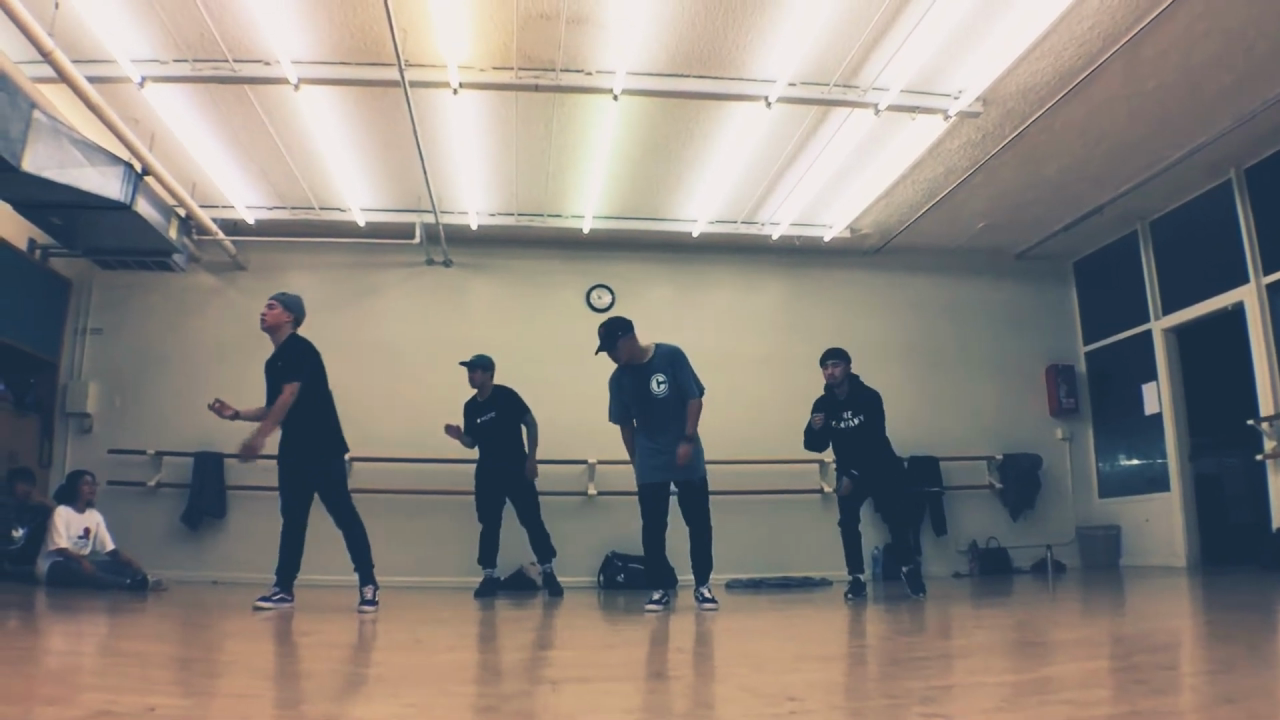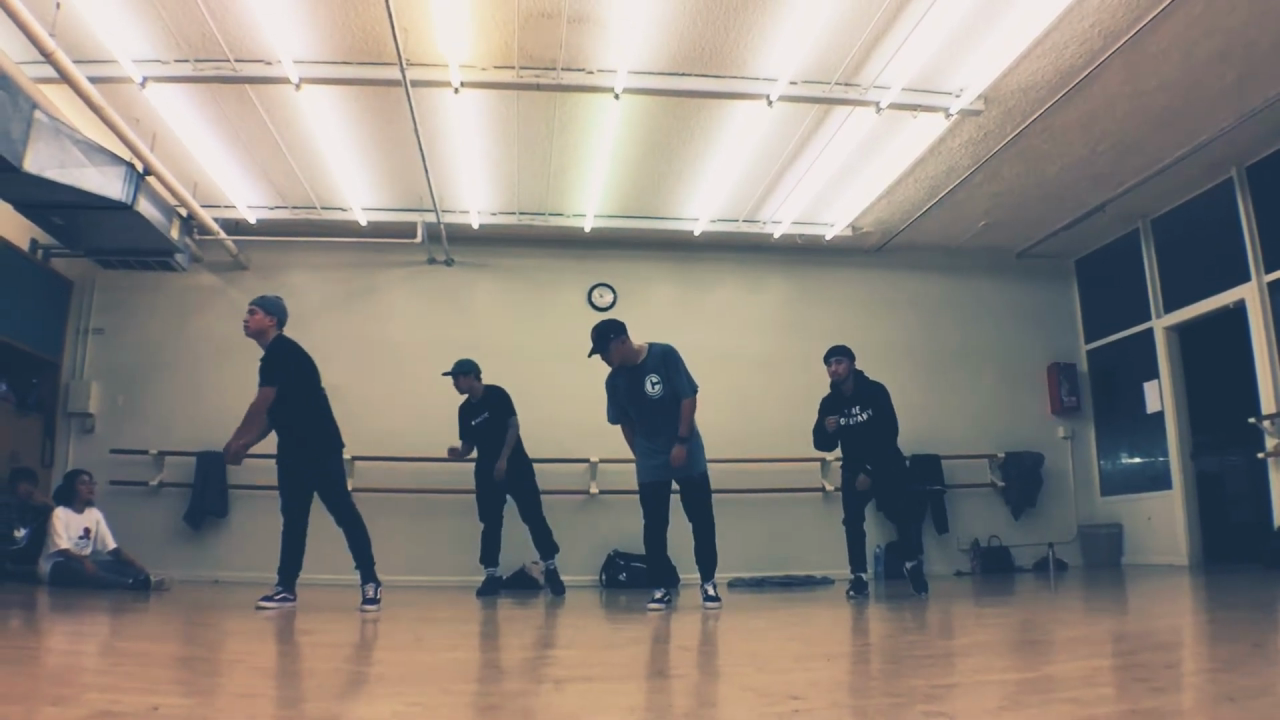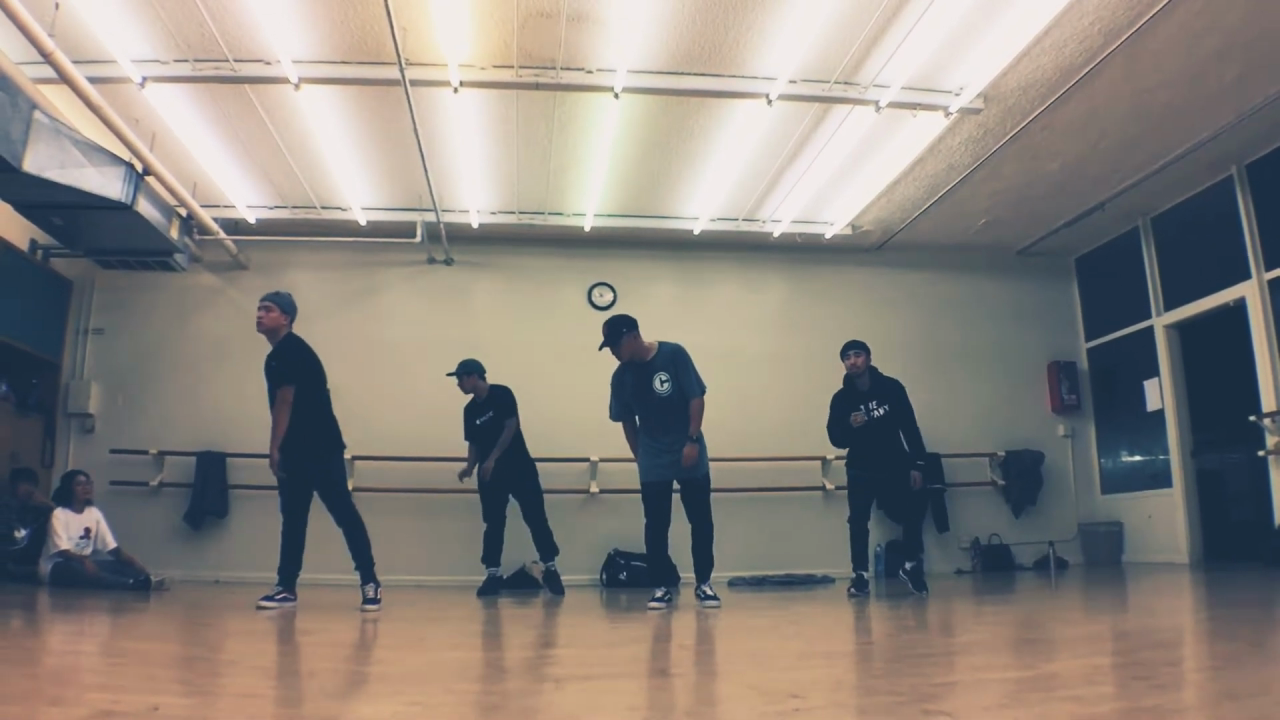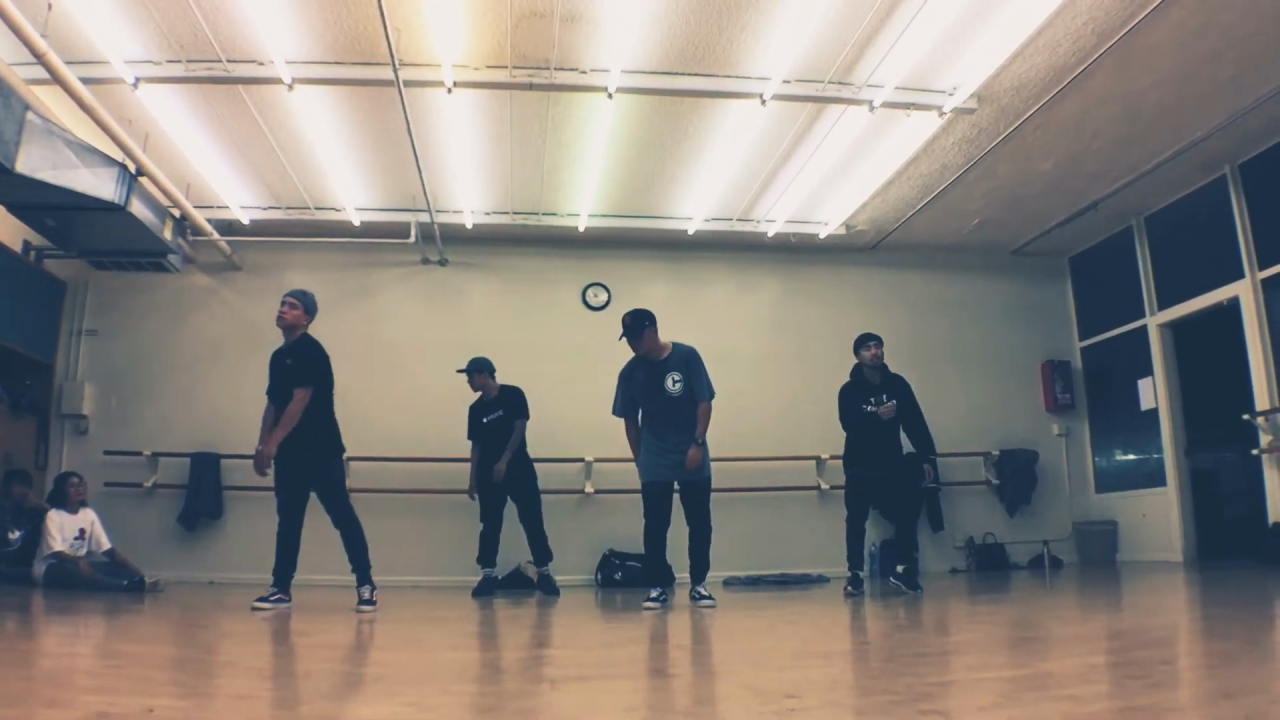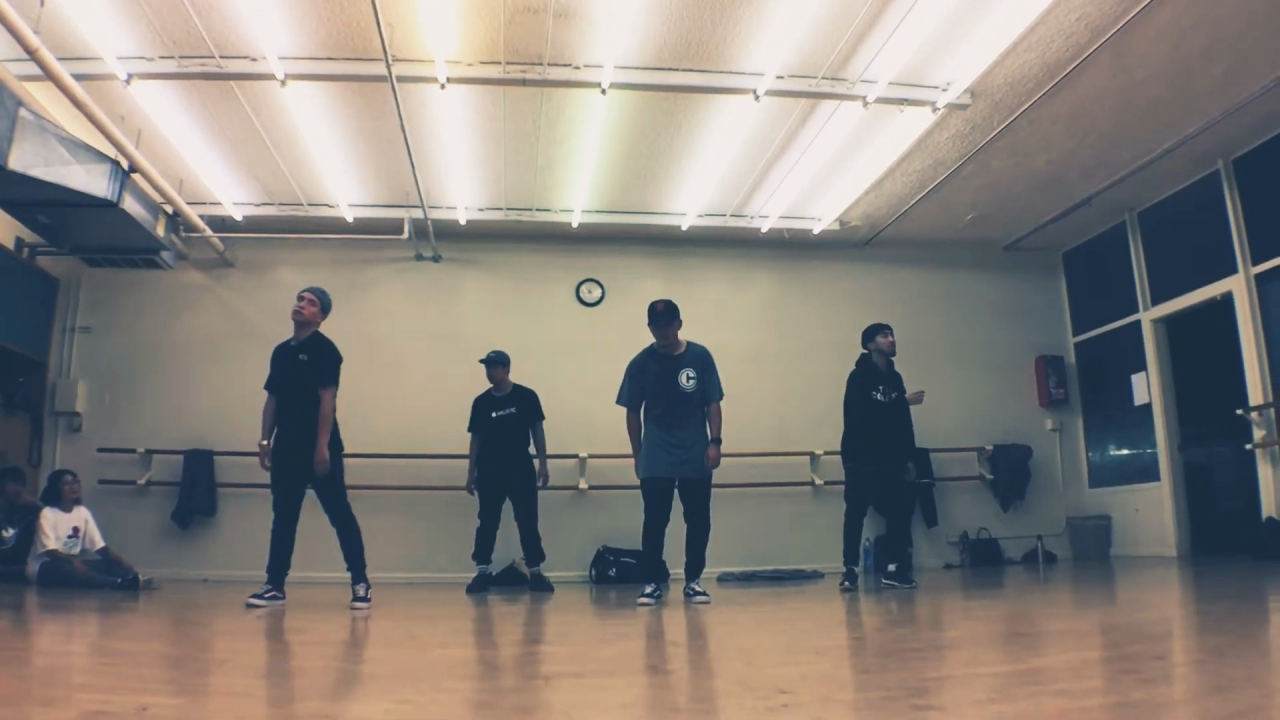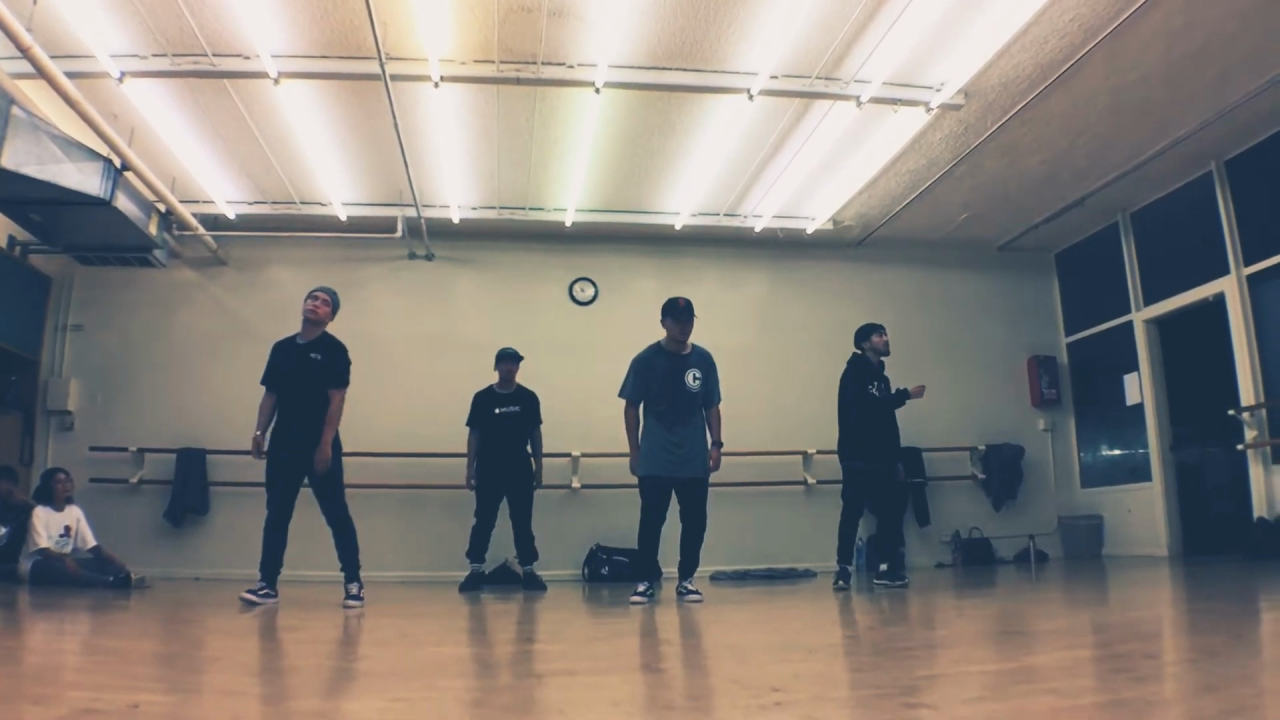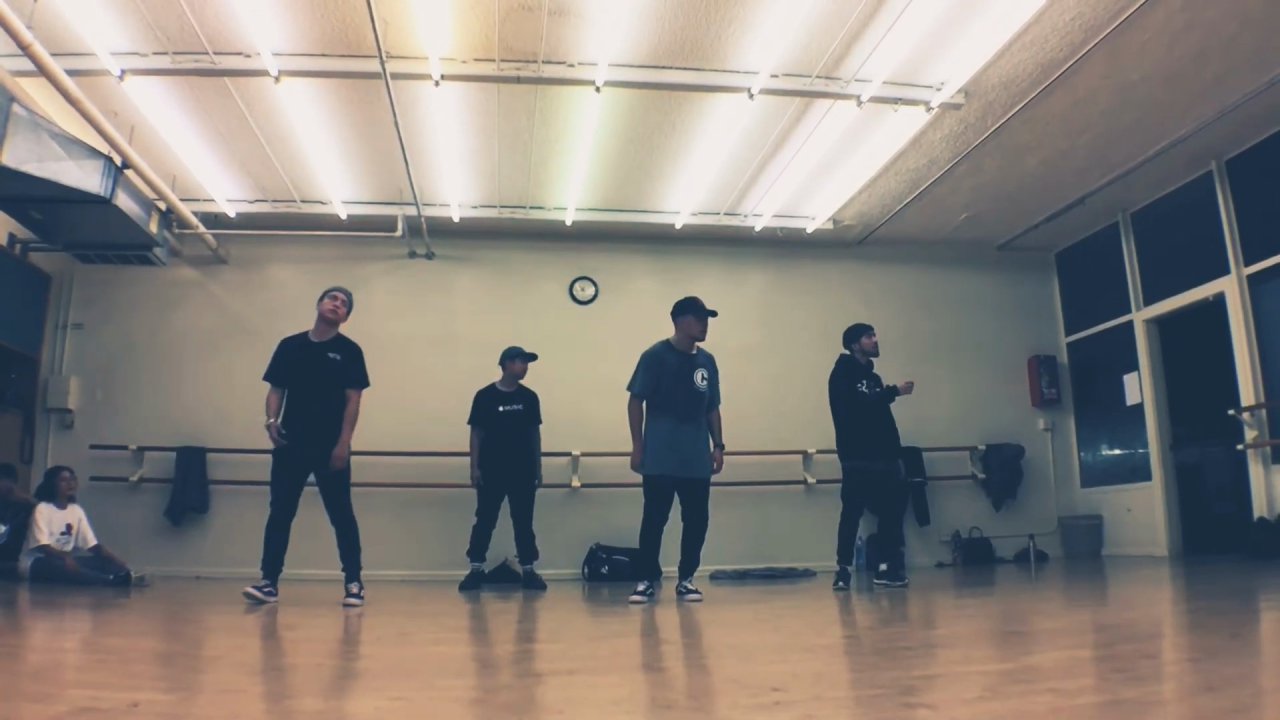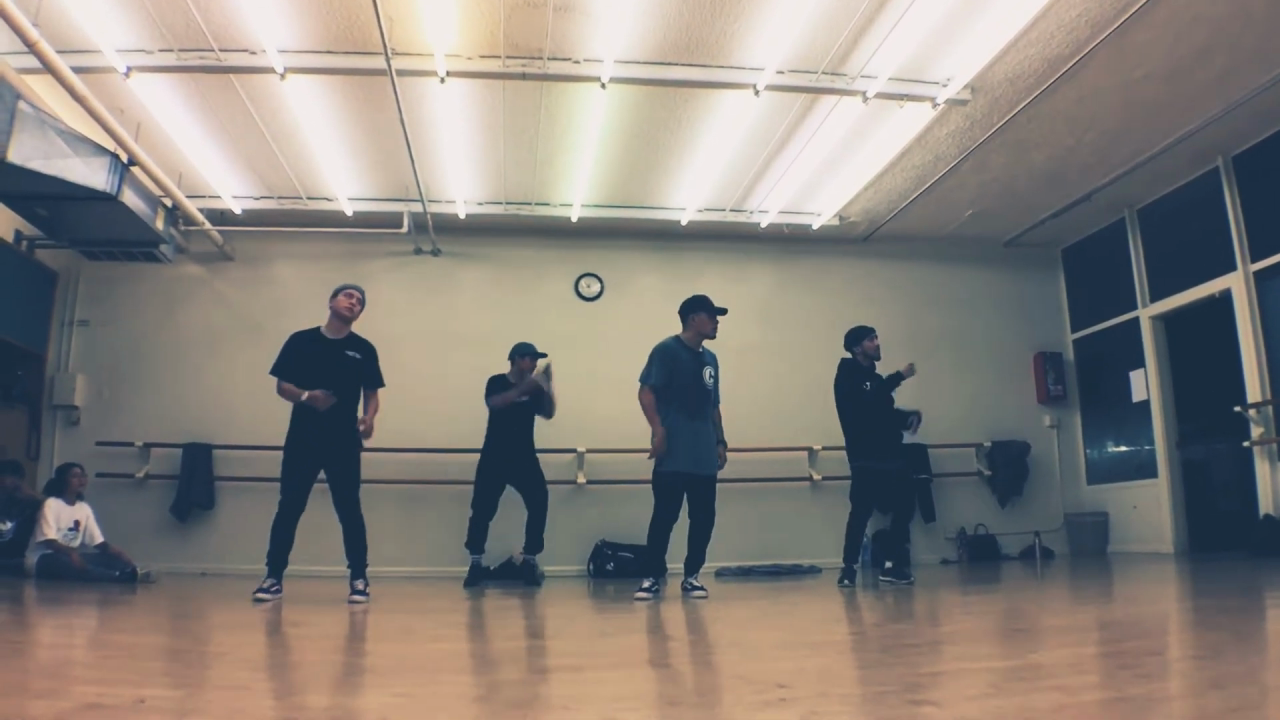
dt=0.4s
person 1, frame 1
left shoulder: (299, 349)
right shoulder: (275, 360)
left elbow: (289, 397)
left wrist: (258, 436)
right wrist: (236, 413)
left hip: (324, 448)
right hip: (294, 450)
left knee: (344, 514)
right knee: (293, 519)
left ankle: (368, 585)
right ankle: (283, 588)
person 1, frame 2
left shoulder: (283, 352)
right shoulder: (274, 356)
left elbow: (262, 406)
right elbow: (273, 413)
left wrist: (236, 441)
right wrist: (246, 444)
left hip: (320, 446)
right hip: (293, 449)
left knee: (344, 512)
right knee: (293, 519)
left ankle: (370, 582)
right ankle: (286, 588)
person 1, frame 3
left shoulder: (293, 350)
right shoulder: (276, 356)
left elbow: (284, 403)
left wrist: (274, 449)
right wrist: (280, 451)
left hip: (321, 447)
right hip: (294, 450)
left knee: (344, 513)
right knee: (292, 519)
left ankle: (370, 583)
right ankle: (286, 587)
person 1, frame 4
left shoulder: (310, 351)
right shoulder: (278, 356)
left elbow: (300, 401)
right elbow: (273, 404)
left wrist: (274, 443)
right wrist: (262, 445)
left hip: (321, 449)
right hip: (289, 451)
left knee: (342, 516)
right knee: (288, 520)
left ankle: (366, 585)
right ankle: (281, 588)
person 1, frame 5
left shoulder: (324, 349)
right shoulder: (280, 351)
left elbow: (327, 400)
right elbow: (272, 400)
left wrist: (323, 446)
right wrist: (265, 441)
left hip: (319, 449)
right hip: (286, 448)
left knee: (340, 514)
right knee: (283, 517)
left ankle: (360, 583)
right ankle: (275, 586)
person 1, frame 6
left shoulder: (334, 349)
right shoulder: (281, 349)
left elbow: (336, 400)
right elbow: (270, 395)
left wrist: (326, 444)
right wrist: (260, 432)
left hip: (320, 447)
right hip: (282, 446)
left knee: (337, 515)
right knee: (276, 514)
left ankle: (353, 582)
right ankle: (267, 584)
person 1, frame 7
left shoulder: (349, 351)
right shoulder: (289, 346)
left elbow: (352, 401)
right elbow: (276, 389)
left wrist: (344, 442)
right wrist: (271, 419)
left hip: (330, 446)
right hip: (290, 443)
left knee: (341, 514)
right knee: (280, 512)
left ankle: (353, 581)
right ankle: (269, 581)
person 1, frame 8
left shoulder: (364, 349)
right shoulder: (300, 341)
left elbow: (371, 395)
right elbow: (282, 385)
left wrist: (369, 417)
right wrist: (306, 397)
left hip: (344, 443)
right hip: (302, 439)
left knee: (350, 510)
right knee: (289, 507)
left ankle: (359, 578)
right ankle: (273, 577)
person 2, frame 1
left shoulder: (671, 356)
right shoulder: (618, 379)
left elbow: (695, 399)
right elbow: (626, 425)
left wrist: (687, 440)
right wrist: (636, 461)
left hip: (686, 456)
right hip: (650, 462)
left knee: (699, 522)
right knee: (653, 527)
left ankle: (702, 585)
right ankle: (660, 588)
person 2, frame 2
left shoulder: (664, 355)
right shoulder: (614, 380)
left elbow: (688, 398)
left wrist: (681, 442)
right wrist: (640, 455)
left hip: (686, 453)
right hip: (650, 461)
left knee: (702, 519)
right knee: (654, 526)
left ankle: (708, 581)
right ankle: (662, 587)
person 2, frame 3
left shoulder: (674, 355)
right shoulder: (621, 377)
left elbow: (696, 398)
right elbow: (627, 422)
left wrist: (692, 441)
right wrist: (640, 457)
left hip: (689, 454)
right hip: (653, 460)
left knee: (701, 520)
right knee: (656, 525)
left ankle: (703, 582)
right ankle: (662, 586)
person 2, frame 4
left shoulder: (687, 357)
right shoulder: (630, 372)
left elbow: (704, 403)
right elbow: (630, 420)
left wrist: (698, 444)
right wrist: (638, 458)
left hip: (691, 458)
right hip: (654, 461)
left knee: (700, 523)
right knee: (655, 525)
left ankle: (698, 584)
right ankle: (657, 586)
person 2, frame 5
left shoulder: (700, 357)
right shoulder: (640, 364)
left elbow: (712, 403)
right elbow: (632, 412)
left wrist: (715, 442)
right wrist: (637, 454)
left hip: (696, 457)
right hip: (656, 459)
left knee: (699, 521)
right knee: (654, 522)
left ankle: (693, 581)
right ankle: (652, 582)
person 2, frame 6
left shoulder: (704, 359)
right shoulder: (646, 359)
left elbow: (712, 406)
right elbow: (631, 407)
left wrist: (716, 444)
right wrist: (634, 450)
left hip: (694, 459)
right hip: (655, 459)
left knee: (695, 520)
right knee: (651, 520)
left ankle: (686, 579)
right ankle: (647, 580)
person 2, frame 7
left shoulder: (707, 361)
right shoulder: (656, 356)
right elbow: (635, 401)
left wrist: (718, 446)
right wrist: (638, 446)
left hip: (697, 458)
right hip: (660, 458)
left knee: (697, 520)
right knee: (654, 519)
left ankle: (686, 579)
right ankle: (647, 579)
person 2, frame 8
left shoulder: (710, 358)
right shoulder: (666, 350)
right elbow: (647, 391)
left wrist: (721, 440)
right wrist: (657, 428)
left hip: (704, 454)
right hip: (672, 455)
left knee: (704, 517)
right knee: (665, 515)
left ankle: (691, 575)
right ankle: (653, 576)
person 3, frame 1
left shoulder: (869, 397)
right shoulder: (822, 405)
left elbow: (875, 441)
right elbow: (816, 446)
left wrist: (854, 476)
right wrist: (814, 430)
left hip: (882, 470)
right hip: (848, 472)
left knee: (896, 519)
right knee: (848, 523)
left ankle: (910, 569)
right ankle: (857, 579)
person 3, frame 2
left shoulder: (875, 392)
right shoulder: (829, 403)
left elbow: (889, 434)
right elbow: (824, 445)
left wrist: (870, 470)
right wrist: (826, 430)
left hip: (887, 468)
right hip: (854, 470)
left knee: (903, 516)
right knee: (852, 521)
left ankle: (913, 565)
right ankle: (859, 577)
person 3, frame 3
left shoulder: (891, 388)
right shoulder: (841, 398)
left elbow: (909, 426)
right elbow: (837, 440)
left wrist: (916, 463)
right wrist: (849, 426)
left hip: (895, 465)
right hip: (861, 470)
left knee: (914, 510)
right knee: (858, 520)
left ankle: (913, 567)
right ankle: (860, 575)
person 3, frame 4
left shoulder: (898, 384)
right shoulder: (850, 390)
left elbow: (915, 422)
right elbow: (850, 427)
left wrist: (928, 457)
right wrist: (876, 417)
left hip: (893, 463)
right hip: (860, 466)
left knee: (908, 513)
right knee: (856, 519)
left ankle: (902, 570)
right ankle: (855, 574)
person 3, frame 5
left shoulder: (894, 378)
right shoulder: (860, 377)
left elbow: (903, 421)
right elbow: (864, 415)
left wrist: (908, 457)
right wrist: (903, 402)
left hip: (889, 459)
right hip: (860, 459)
left knee: (900, 511)
right knee: (856, 513)
left ankle: (894, 568)
right ankle: (850, 570)
person 3, frame 6
left shoulder: (881, 378)
right shoulder: (854, 373)
right elbow: (868, 407)
left wrist: (895, 458)
right wrist: (906, 395)
left hip: (882, 458)
right hip: (858, 458)
left knee: (891, 511)
right knee: (852, 512)
left ankle: (886, 568)
right ankle: (844, 569)
person 3, frame 7
left shoulder: (874, 378)
right shoulder: (842, 373)
right elbow: (858, 406)
left wrist: (896, 455)
right wrist: (894, 392)
left hip: (883, 457)
right hip: (857, 458)
left knee: (893, 510)
right knee: (852, 512)
left ankle: (887, 567)
right ankle: (843, 569)
person 3, frame 8
left shoulder: (874, 379)
right shoulder: (847, 376)
left elbow: (888, 412)
right elbow: (867, 401)
left wrist: (909, 417)
right wrist: (899, 377)
left hip: (890, 454)
right hip: (867, 457)
left knee: (903, 509)
right knee: (861, 511)
left ankle: (893, 565)
right ankle: (849, 567)
person 4, frame 1
left shoulder: (506, 395)
right shoulder: (470, 407)
left elbow: (531, 424)
right elbow: (472, 442)
left wrist: (531, 458)
right wrist: (459, 436)
left hip: (517, 469)
right hip: (487, 473)
left knee: (532, 520)
right knee: (489, 524)
left ankle: (548, 571)
right ankle: (489, 576)
person 4, frame 2
left shoulder: (497, 395)
right shoulder: (465, 410)
left elbow: (513, 427)
right elbow: (469, 443)
left wrist: (503, 459)
right wrist: (460, 453)
left hip: (516, 466)
right hip: (486, 471)
left knee: (534, 517)
right knee: (491, 523)
left ankle: (550, 567)
right ankle: (491, 575)
person 4, frame 3
left shoulder: (502, 394)
right shoulder: (470, 410)
left elbow: (511, 428)
right elbow: (474, 444)
left wrist: (491, 459)
right wrist: (469, 468)
left hip: (520, 466)
right hip: (490, 472)
left knee: (536, 518)
right knee: (493, 523)
left ankle: (550, 569)
right ankle: (492, 575)
person 4, frame 4
left shoulder: (513, 395)
right shoulder: (476, 409)
left elbow: (519, 429)
right elbow: (476, 445)
left wrist: (504, 461)
right wrist: (473, 479)
left hip: (519, 468)
right hip: (489, 473)
left knee: (533, 521)
right knee: (490, 525)
left ankle: (544, 573)
right ankle: (488, 575)
person 4, frame 5
left shoulder: (527, 397)
right shoulder: (481, 402)
left elbow: (537, 431)
right elbow: (476, 439)
left wrist: (543, 464)
right wrist: (471, 473)
left hip: (521, 469)
right hip: (490, 471)
left knee: (528, 522)
right knee: (487, 522)
left ankle: (536, 572)
right ankle: (483, 572)
person 4, frame 6
left shoulder: (529, 398)
right shoulder: (482, 398)
left elbow: (535, 434)
right elbow: (474, 434)
left wrist: (538, 467)
right wrist: (470, 468)
left hip: (520, 469)
right hip: (488, 468)
left knee: (522, 522)
right knee: (483, 520)
left ankle: (528, 571)
right ankle: (475, 570)
person 4, frame 7
left shoulder: (530, 397)
right shoulder: (484, 396)
left elbow: (534, 433)
right elbow: (476, 433)
left wrist: (538, 467)
right wrist: (474, 467)
left hip: (522, 468)
right hip: (491, 468)
left knee: (524, 521)
right knee: (485, 519)
left ankle: (528, 570)
right ankle: (476, 569)
person 4, frame 8
left shoulder: (536, 389)
right shoulder: (496, 383)
left elbow: (549, 413)
right elbow: (494, 405)
left wrist: (547, 386)
right wrist: (524, 386)
left hip: (524, 460)
right hip: (494, 458)
left knee: (539, 504)
right knee: (482, 510)
left ankle: (529, 559)
right ankle: (475, 562)
